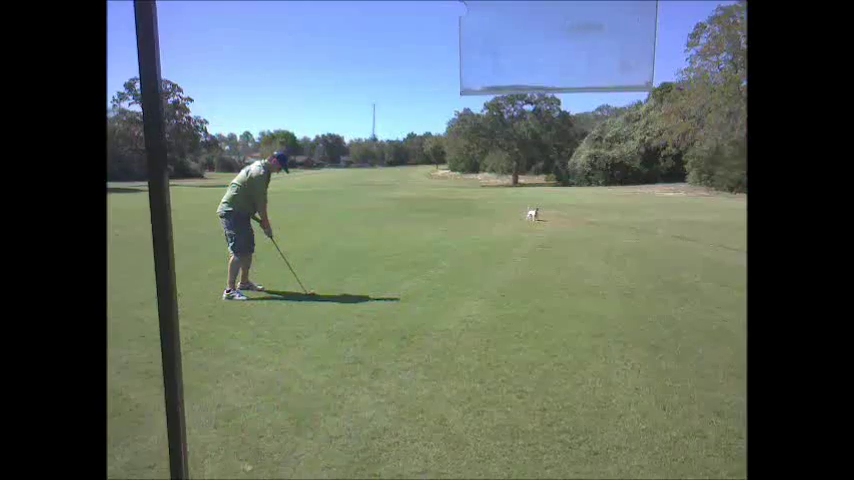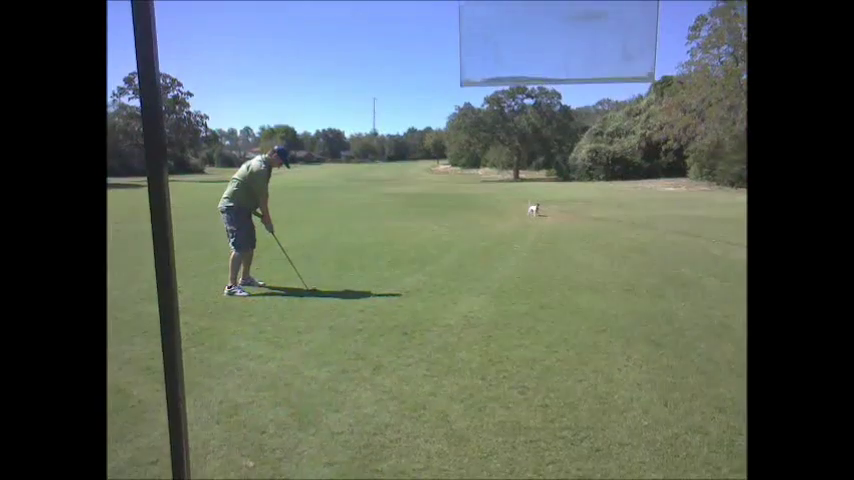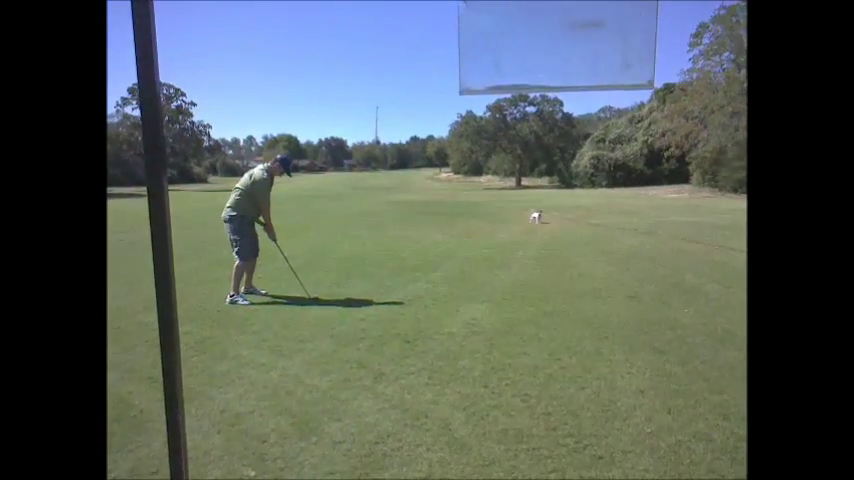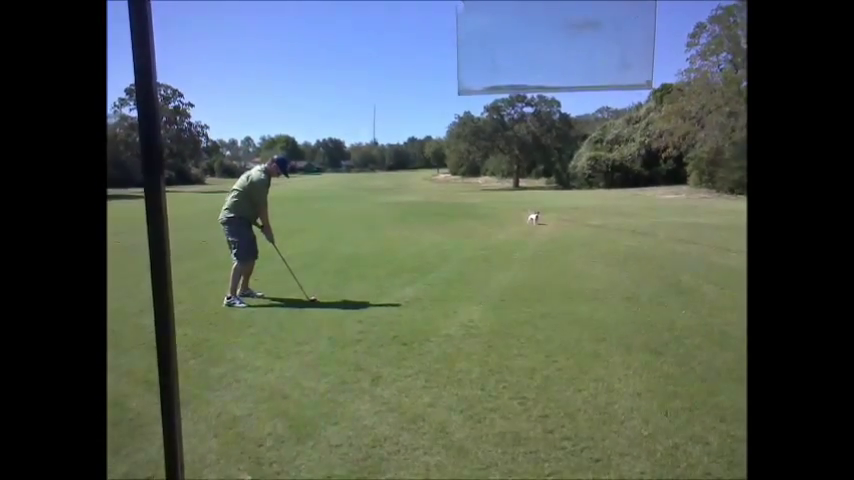
dt=0.3s
person 1, frame 1
left shoulder: (260, 168)
right shoulder: (259, 173)
left elbow: (259, 200)
right elbow: (260, 202)
left wrist: (263, 221)
right wrist: (266, 224)
left hip: (239, 212)
right hip: (232, 212)
left knee: (248, 249)
right knee: (238, 251)
left ankle: (244, 282)
right ankle: (230, 290)
person 1, frame 2
left shoulder: (260, 163)
right shoulder: (260, 168)
left elbow: (260, 195)
right elbow: (261, 196)
left wrist: (264, 216)
right wrist: (267, 219)
left hip: (240, 207)
right hip: (233, 207)
left knee: (249, 244)
right knee: (239, 247)
left ankle: (245, 278)
right ankle: (231, 286)
person 1, frame 3
left shoulder: (262, 172)
right shoulder: (262, 177)
left elbow: (262, 204)
right elbow: (263, 205)
left wrist: (266, 224)
right wrist: (270, 227)
left hip: (243, 216)
right hip: (236, 217)
left knee: (252, 253)
right knee: (243, 255)
left ankle: (248, 286)
right ankle: (233, 295)
person 1, frame 4
left shoulder: (260, 174)
right shoulder: (260, 178)
left elbow: (259, 205)
right elbow: (261, 207)
left wrist: (264, 226)
right wrist: (267, 229)
left hip: (241, 218)
right hip: (233, 218)
left knee: (251, 255)
right knee: (242, 257)
left ankle: (243, 289)
right ankle: (231, 297)
